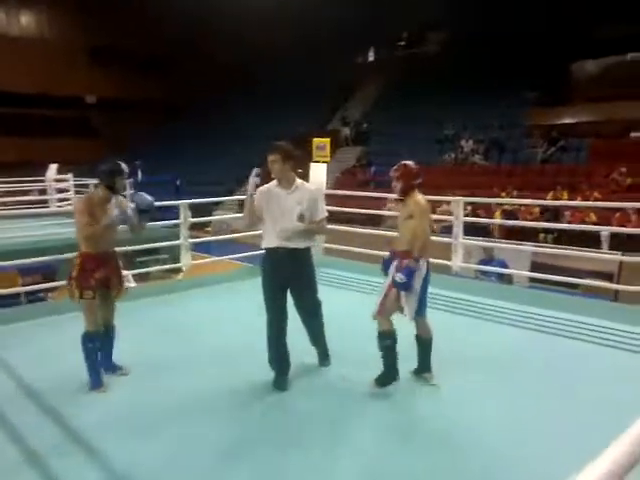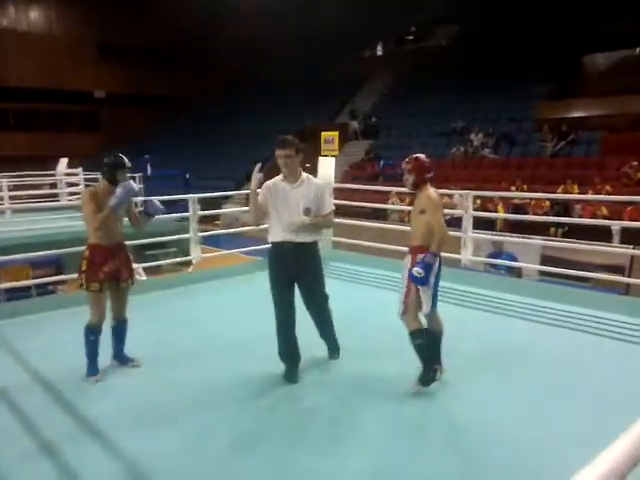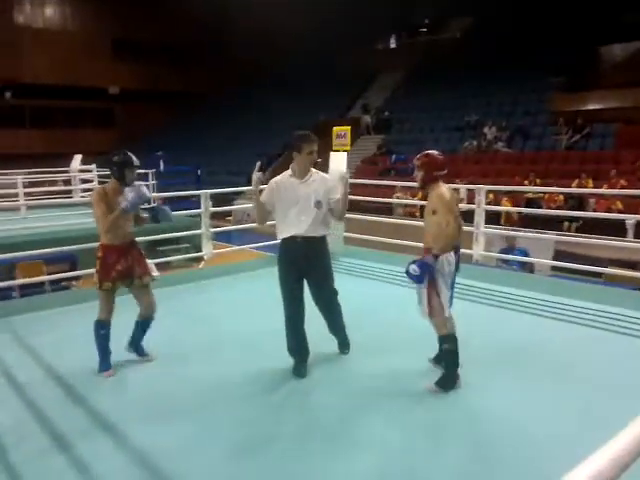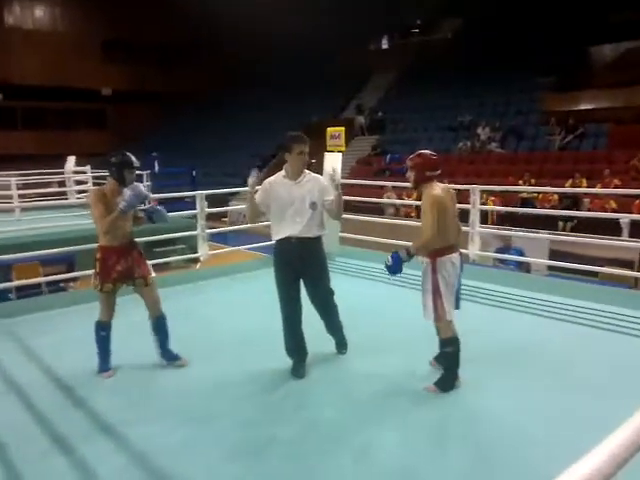
dt=0.2s
person 1, frame 1
left shoulder: (310, 192)
right shoulder: (264, 192)
left elbow: (322, 226)
right elbow: (249, 222)
left wrist: (299, 228)
right wrist: (250, 192)
left hip: (300, 257)
right hip: (273, 258)
left knee: (310, 309)
right knee: (275, 317)
left ankle: (322, 349)
right ankle: (281, 370)
person 1, frame 2
left shoulder: (316, 187)
right shoulder: (270, 187)
left elbow: (327, 221)
right elbow: (256, 219)
left wrist: (308, 221)
right wrist: (254, 190)
left hip: (307, 251)
right hip: (280, 253)
left knee: (318, 303)
right knee: (283, 311)
left ankle: (331, 342)
right ankle: (291, 362)
person 1, frame 3
left shoulder: (325, 182)
right shoulder: (277, 184)
left elbow: (339, 216)
right elbow: (260, 219)
left wrist: (345, 192)
right wrist: (255, 190)
left hip: (316, 246)
right hip: (289, 248)
left knee: (327, 299)
right knee: (292, 306)
left ankle: (342, 337)
right ankle: (300, 357)
person 1, frame 4
left shoulder: (318, 183)
right shoulder: (271, 186)
left elbow: (336, 216)
right elbow: (253, 218)
left wrist: (335, 195)
right wrist: (251, 193)
left hip: (312, 247)
right hip: (285, 249)
left knee: (323, 298)
right knee: (289, 306)
left ankle: (339, 337)
right ankle: (298, 358)
person 2, frame 1
left shoulder: (416, 203)
right shoulder: (411, 202)
left elbow: (424, 238)
left wrist: (411, 265)
right wrist: (394, 254)
left hip: (408, 265)
right hip: (409, 263)
left knee: (382, 315)
right knee: (419, 317)
left ankle: (390, 370)
right ankle: (425, 368)
person 2, frame 2
left shoulder: (428, 196)
right shoulder: (423, 195)
left elbow: (441, 231)
left wrist: (427, 259)
left hip: (422, 258)
right hip: (422, 257)
left knee: (408, 313)
right knee: (429, 311)
left ankle: (429, 367)
right ankle: (434, 361)
person 2, frame 3
left shoulder: (439, 195)
right shoulder: (444, 191)
left elbow: (449, 233)
right elbow: (457, 227)
left wrist: (428, 258)
left hip: (439, 259)
right hip: (448, 256)
left knee: (438, 316)
right knee: (442, 313)
left ankle: (451, 374)
right ankle: (445, 357)
person 2, frame 4
left shoulder: (431, 196)
right shoulder: (445, 190)
left elbow: (429, 237)
right elbow: (456, 225)
left wrist: (405, 253)
left hip: (440, 260)
right hip: (451, 255)
left knee: (441, 319)
right knee: (443, 315)
left ankle: (450, 376)
right ankle: (446, 357)
person 3, frame 1
left shoulder: (119, 202)
right shoulder: (85, 202)
left elbow: (137, 230)
right elbow: (84, 236)
left wrist: (142, 212)
right wrist: (109, 221)
left hip: (110, 261)
right hip: (88, 264)
left knee: (108, 319)
right knee: (93, 323)
left ankle: (106, 362)
right ankle: (95, 375)
person 3, frame 2
left shoulder: (123, 194)
right shoulder: (90, 194)
left elbow: (137, 224)
right elbow: (95, 225)
left wrist: (147, 212)
right wrist: (115, 203)
left hip: (119, 253)
right hip: (97, 257)
left knee: (120, 312)
right knee: (97, 316)
left ankle: (119, 354)
right ankle: (92, 365)
person 3, frame 3
left shoulder: (131, 192)
right shoulder: (100, 194)
right elbow: (106, 226)
left wrist: (154, 217)
right wrist: (126, 206)
left hip: (132, 252)
right hip: (110, 255)
left knee: (149, 308)
right knee: (106, 313)
left ankle: (135, 344)
right ankle: (104, 360)
person 3, frame 4
left shoulder: (130, 192)
right shoulder: (97, 195)
right elbow: (103, 227)
left wrist: (149, 215)
right wrist: (125, 206)
left hip: (132, 252)
right hip: (109, 256)
left knee: (156, 307)
right knee: (107, 314)
left ankle: (165, 351)
right ankle: (104, 361)
